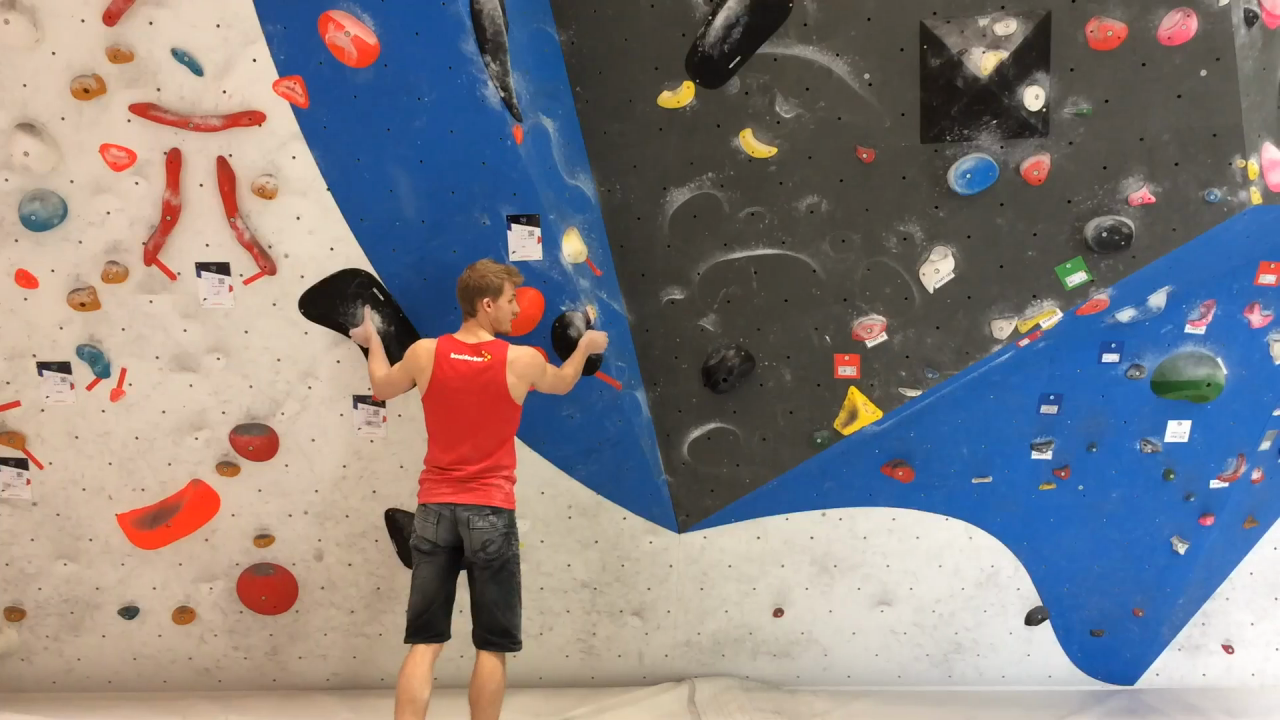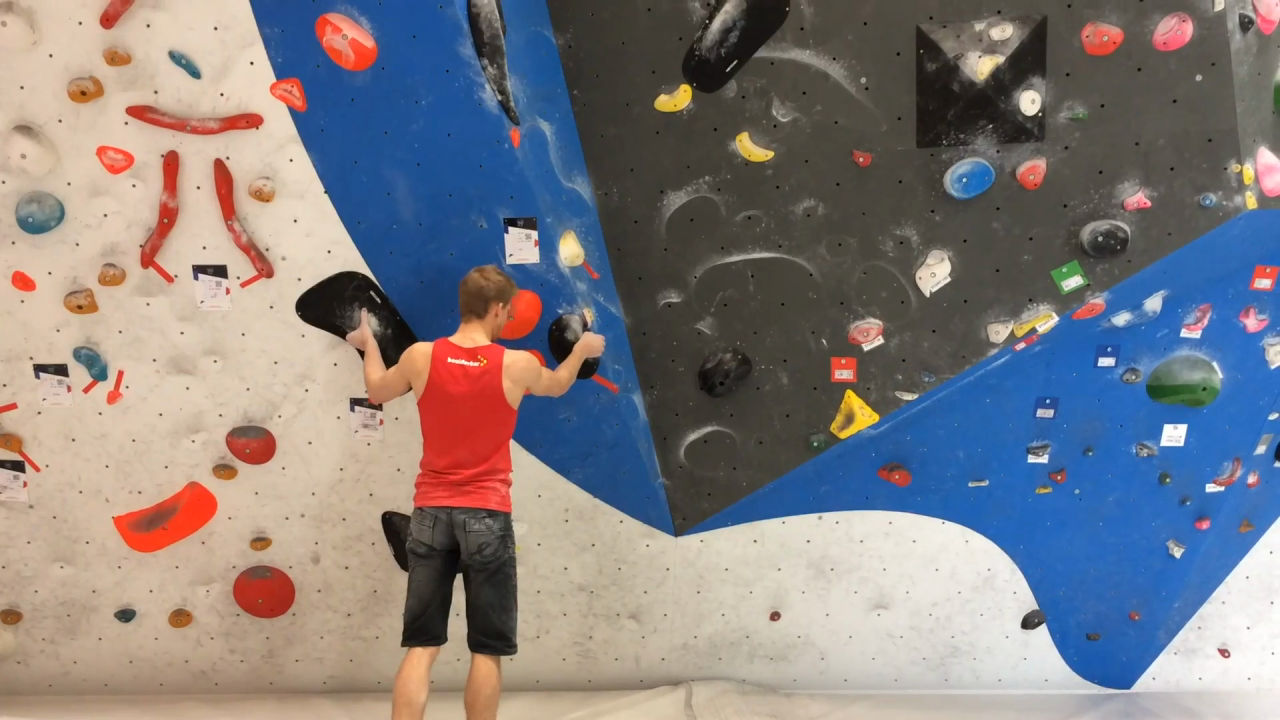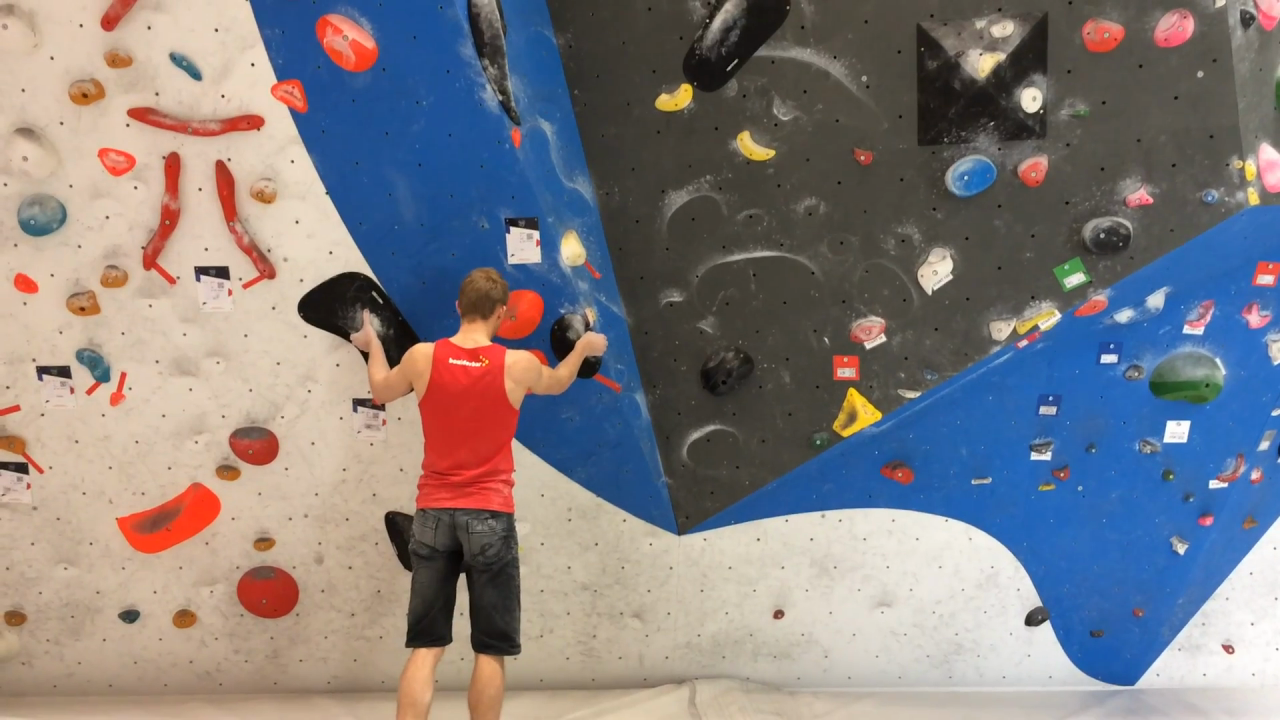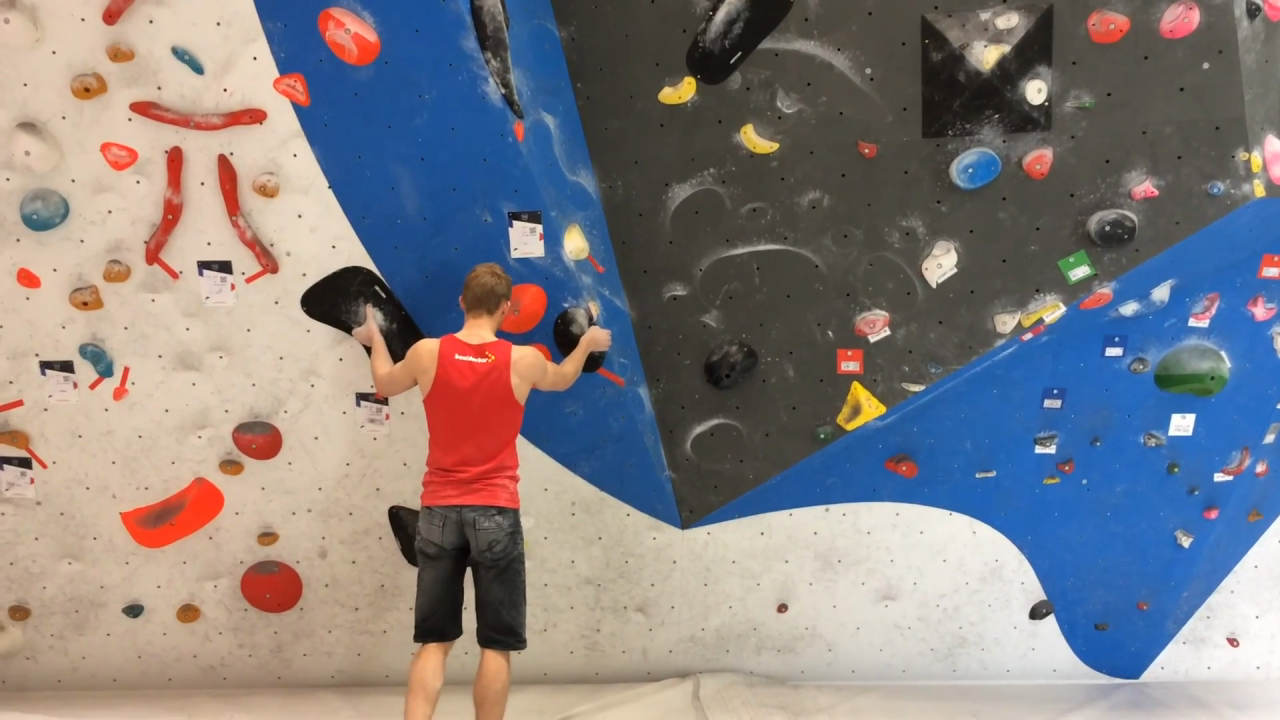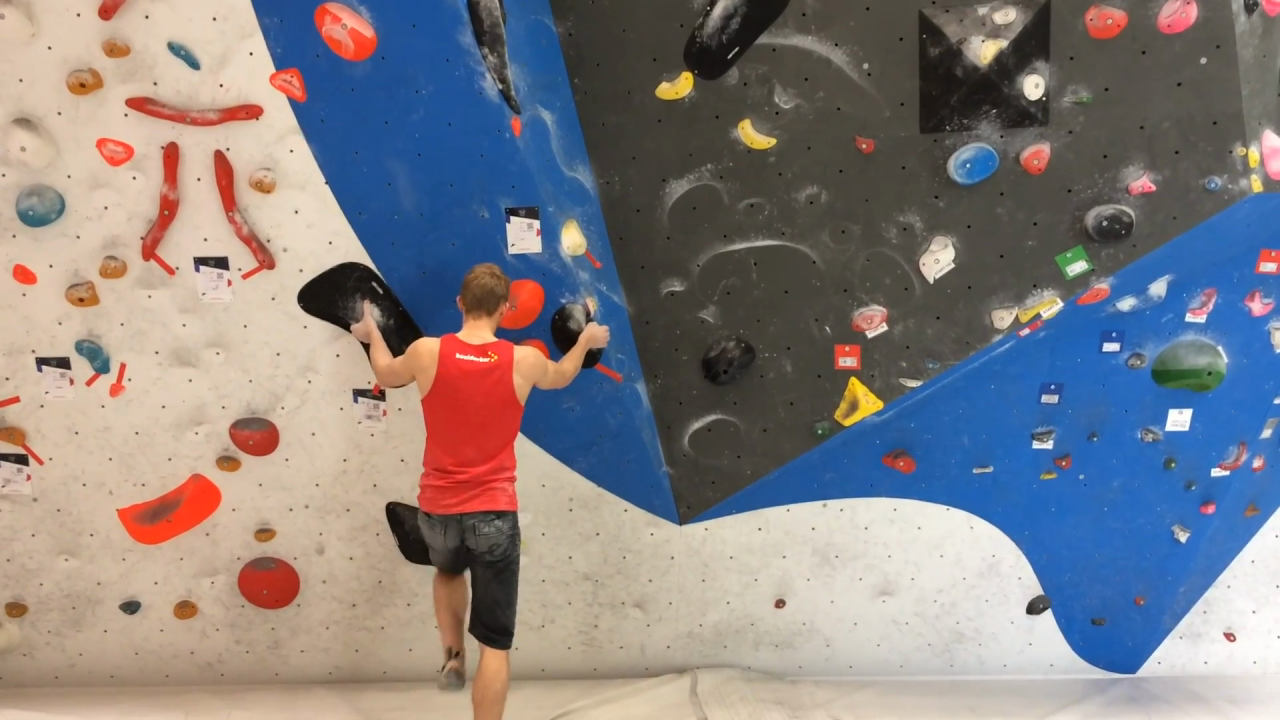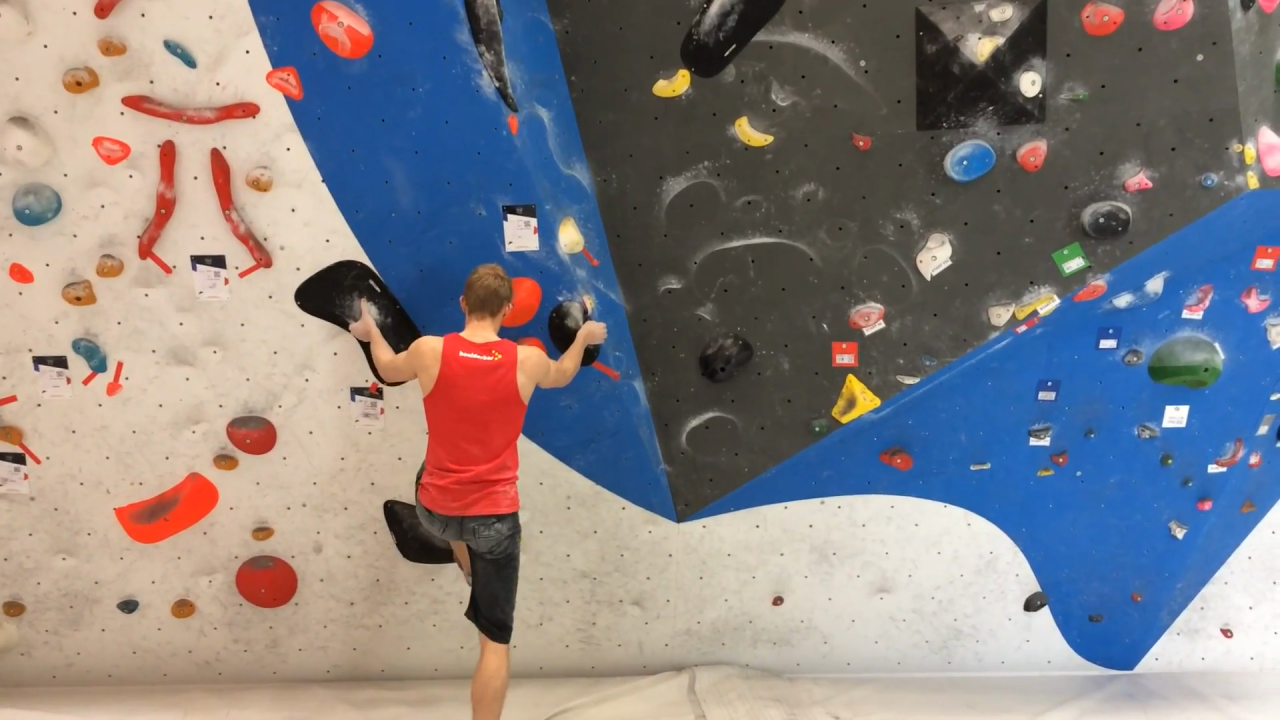
dt=0.3s
person 1, frame 1
left shoulder: (425, 353)
right shoulder: (522, 361)
left elbow: (382, 386)
right elbow: (563, 382)
left wrist: (372, 340)
right wrist: (586, 346)
left hip: (435, 509)
right hip: (490, 512)
left knee: (424, 642)
right knee: (492, 646)
person 1, frame 2
left shoulder: (420, 357)
right shoulder: (517, 365)
left elbow: (377, 390)
right elbow: (557, 384)
left wrist: (367, 343)
right wrist: (582, 350)
left hip: (431, 512)
right hip: (487, 515)
left knee: (420, 645)
right knee: (488, 650)
person 1, frame 3
left shoulder: (421, 357)
right shoulder: (517, 365)
left elbow: (381, 391)
right elbow: (557, 382)
left wrist: (372, 344)
right wrist: (582, 349)
left hip: (433, 514)
right hip: (489, 516)
left knee: (425, 647)
right knee: (491, 650)
person 1, frame 4
left shoulder: (426, 353)
right shoulder: (523, 360)
left elbow: (385, 384)
right elbow: (562, 378)
left wrist: (374, 337)
right wrist: (588, 344)
left hip: (439, 510)
right hip: (495, 511)
left knee: (434, 640)
right knee: (497, 645)
person 1, frame 5
left shoulder: (426, 352)
right shoulder: (524, 361)
left elbow: (386, 374)
right elbow: (562, 376)
left wrist: (372, 333)
right wrist: (586, 340)
left hip: (437, 509)
right hip: (494, 511)
left knee: (448, 572)
right knee: (495, 643)
left ankle: (453, 658)
person 1, frame 6
left shoulder: (429, 351)
right shoulder: (528, 360)
left elbow: (388, 369)
right elbow: (563, 374)
left wrist: (370, 331)
right wrist: (584, 337)
left hip: (436, 508)
right hip: (495, 514)
right knee: (495, 639)
left ankle: (469, 569)
